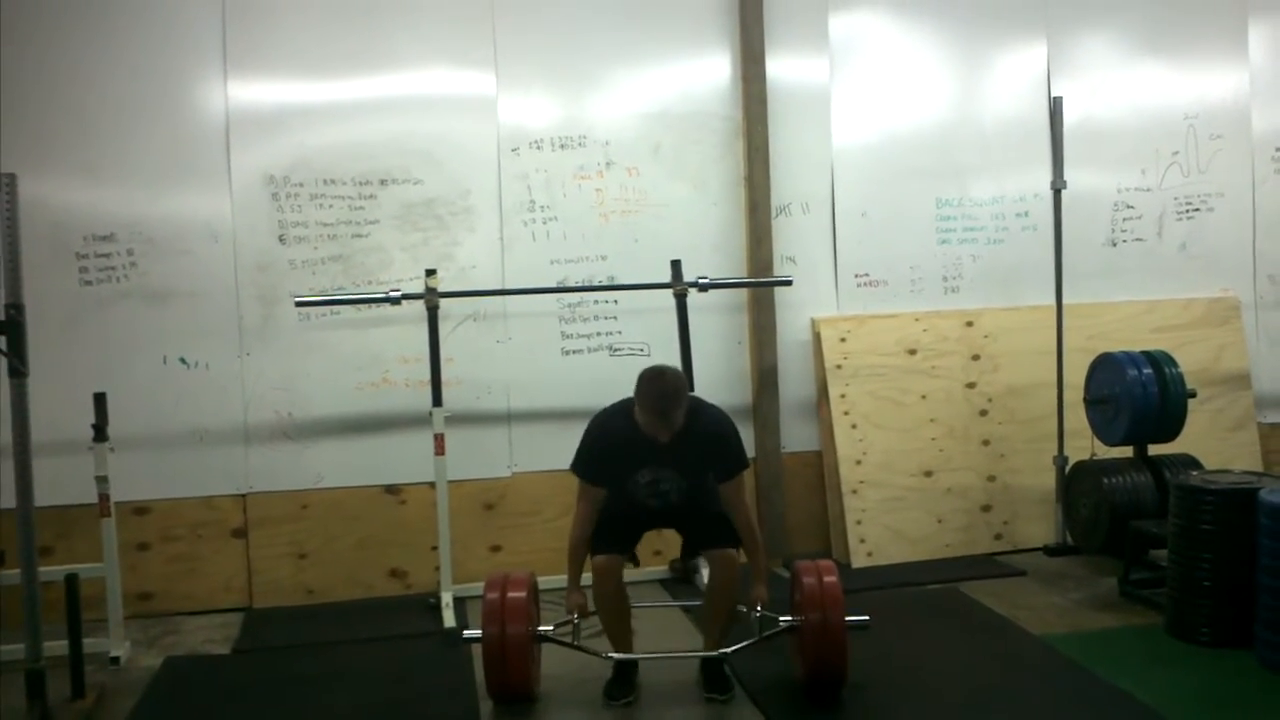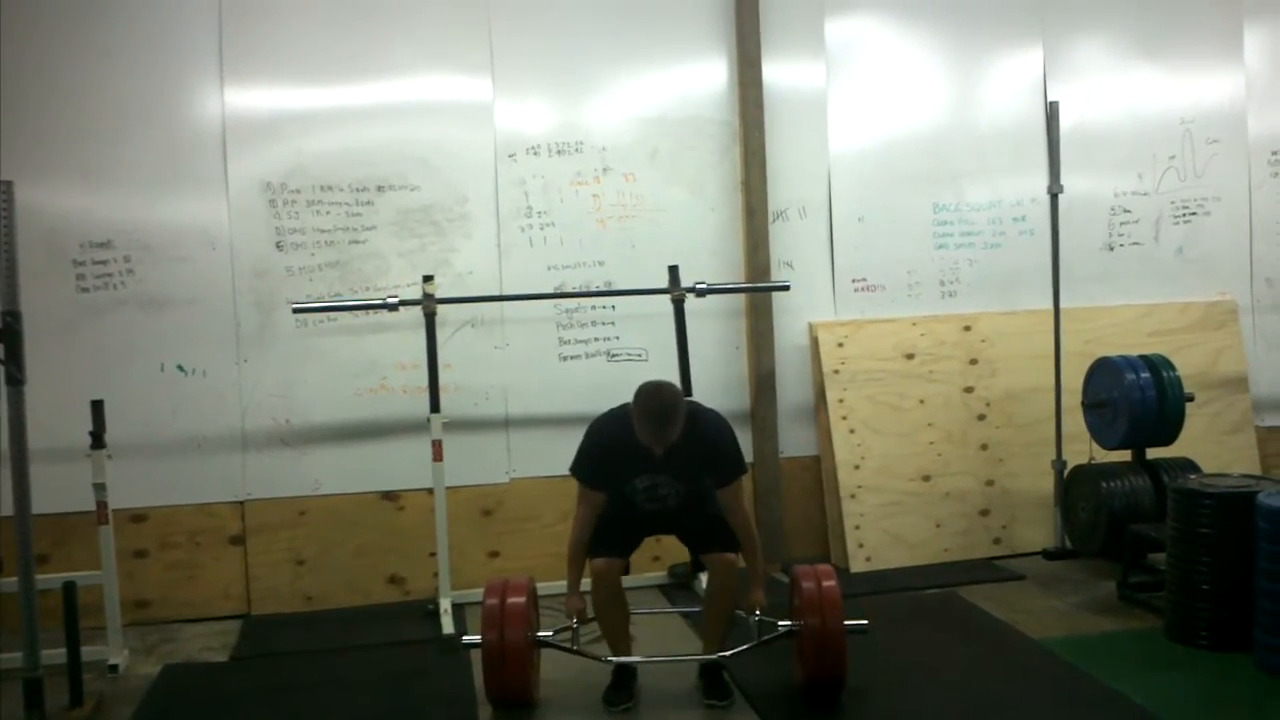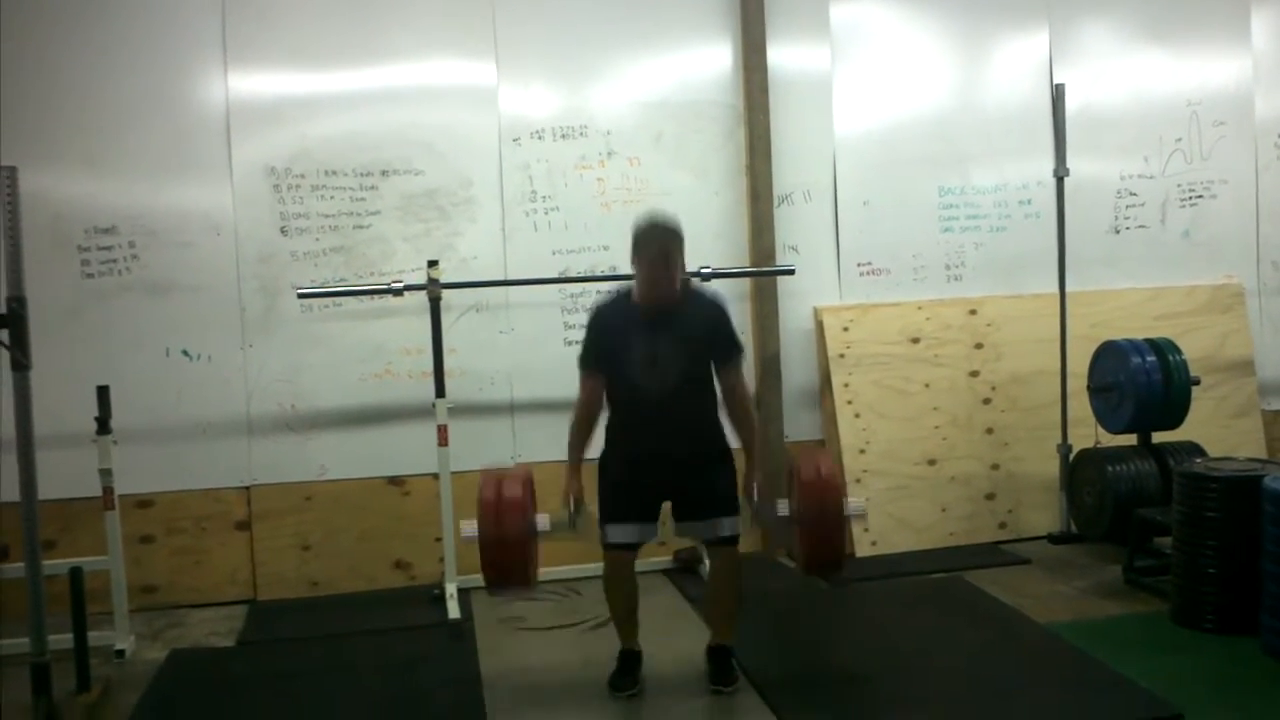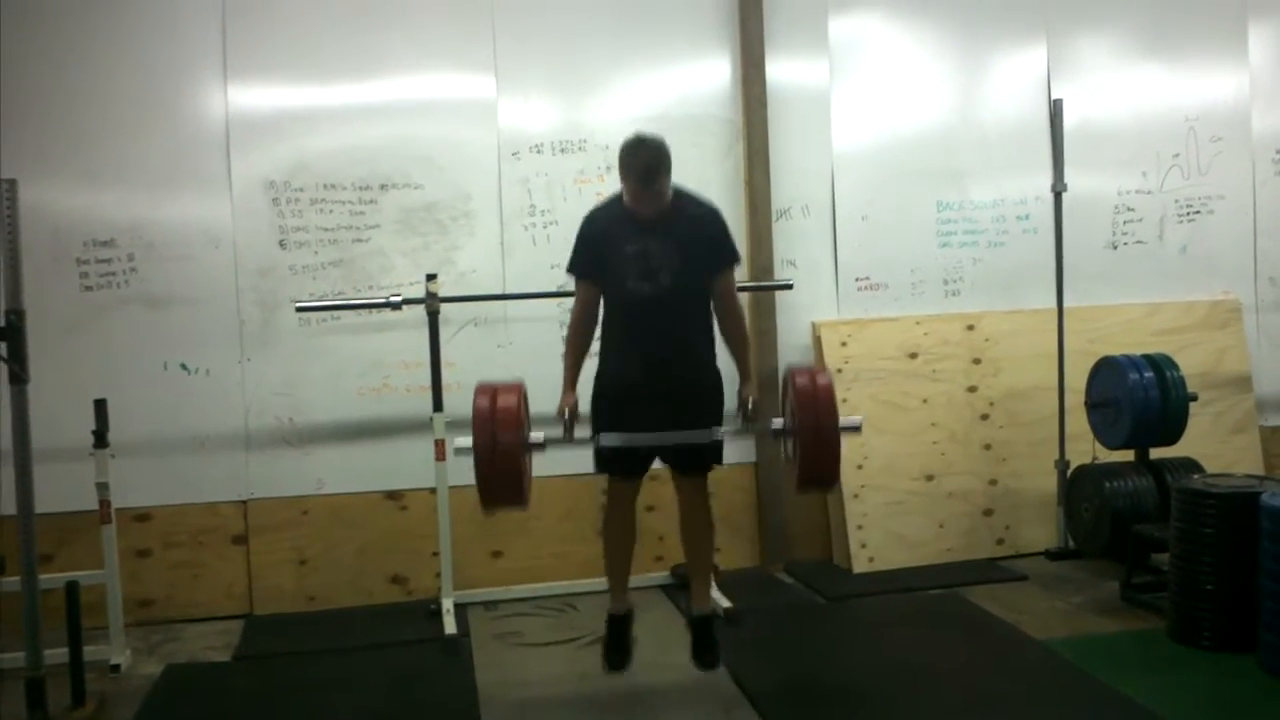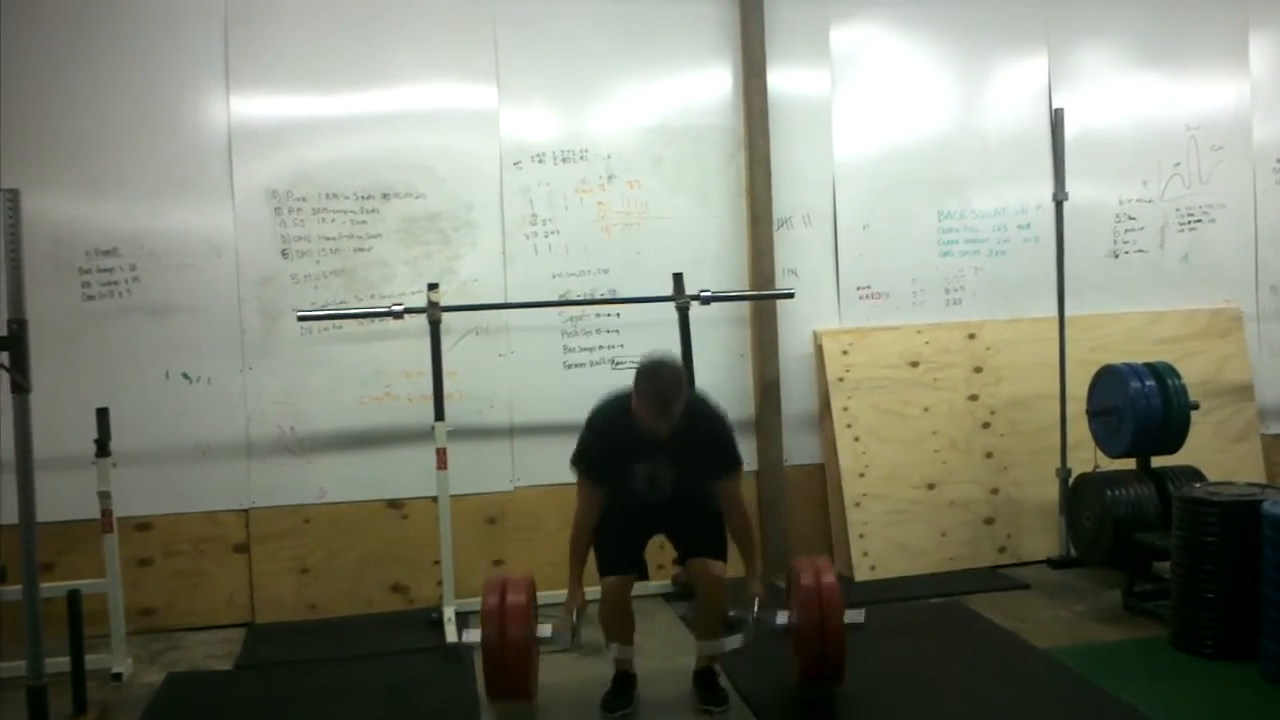
dt=0.4s
person 1, frame 1
left shoulder: (715, 426)
right shoulder: (605, 429)
left elbow: (736, 503)
right elbow: (588, 506)
left wrist: (759, 577)
right wrist: (573, 585)
left hip: (695, 500)
right hip: (626, 504)
left knee: (728, 562)
right knee: (603, 567)
left ankle: (712, 660)
right ankle: (624, 663)
person 1, frame 2
left shoulder: (712, 430)
right shoulder: (604, 434)
left elbow: (734, 508)
right elbow: (587, 512)
left wrist: (757, 583)
right wrist: (573, 590)
left hip: (694, 503)
right hip: (625, 507)
left knee: (725, 562)
right knee: (603, 569)
left ankle: (711, 666)
right ankle: (624, 668)
person 1, frame 3
left shoulder: (708, 314)
right shoulder: (608, 319)
left elbow: (736, 391)
right elbow: (589, 399)
left wrist: (752, 462)
right wrist: (573, 472)
left hip: (700, 449)
right hip: (630, 452)
left knee: (724, 547)
right knee: (617, 556)
left ankle: (720, 650)
right ankle: (629, 654)
person 1, frame 4
left shoulder: (703, 219)
right shoulder: (600, 224)
left elbow: (726, 301)
right elbow: (585, 308)
left wrist: (746, 377)
right wrist: (569, 384)
left hip: (693, 376)
right hip: (622, 379)
left knee: (693, 487)
right knee: (621, 489)
left ankle: (702, 610)
right ankle: (618, 611)
person 1, frame 5
left shoulder: (708, 422)
right shoulder: (605, 424)
left elbow: (732, 501)
right elbow: (587, 509)
left wrist: (753, 573)
right wrist: (574, 587)
left hip: (690, 502)
right hip: (624, 507)
left knee: (713, 577)
right knee: (614, 585)
left ankle: (705, 670)
right ankle: (623, 673)
